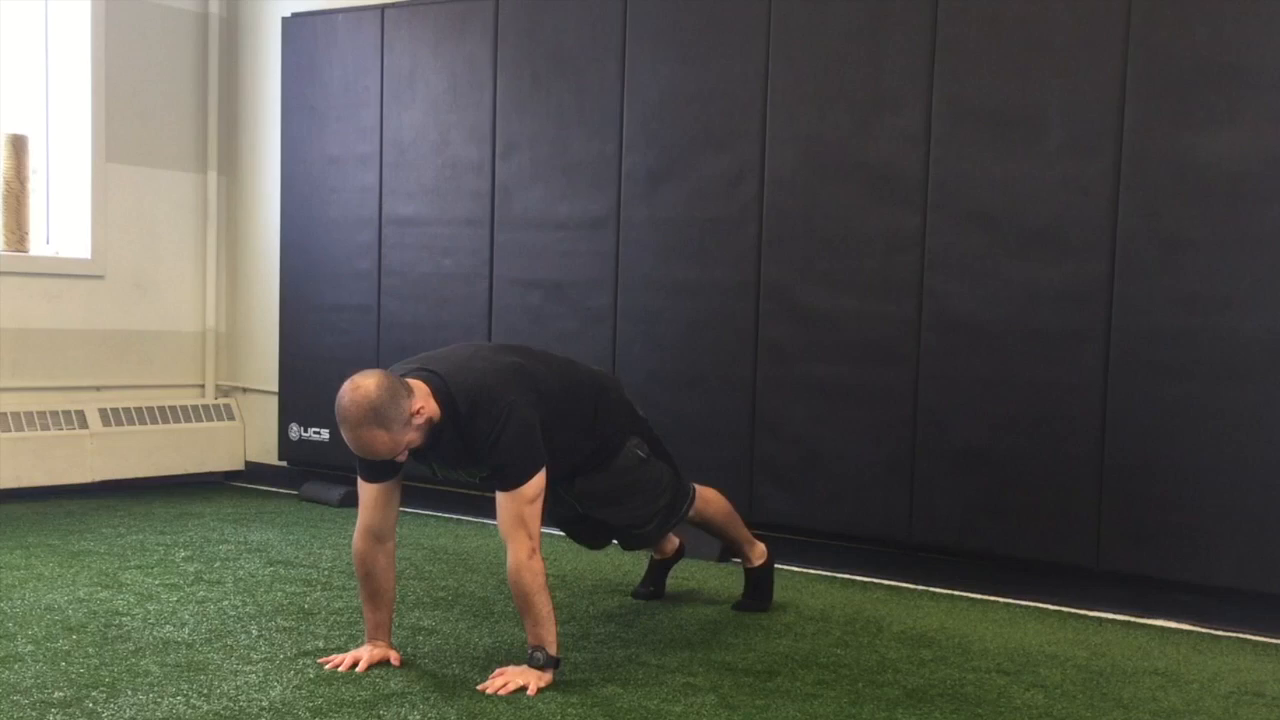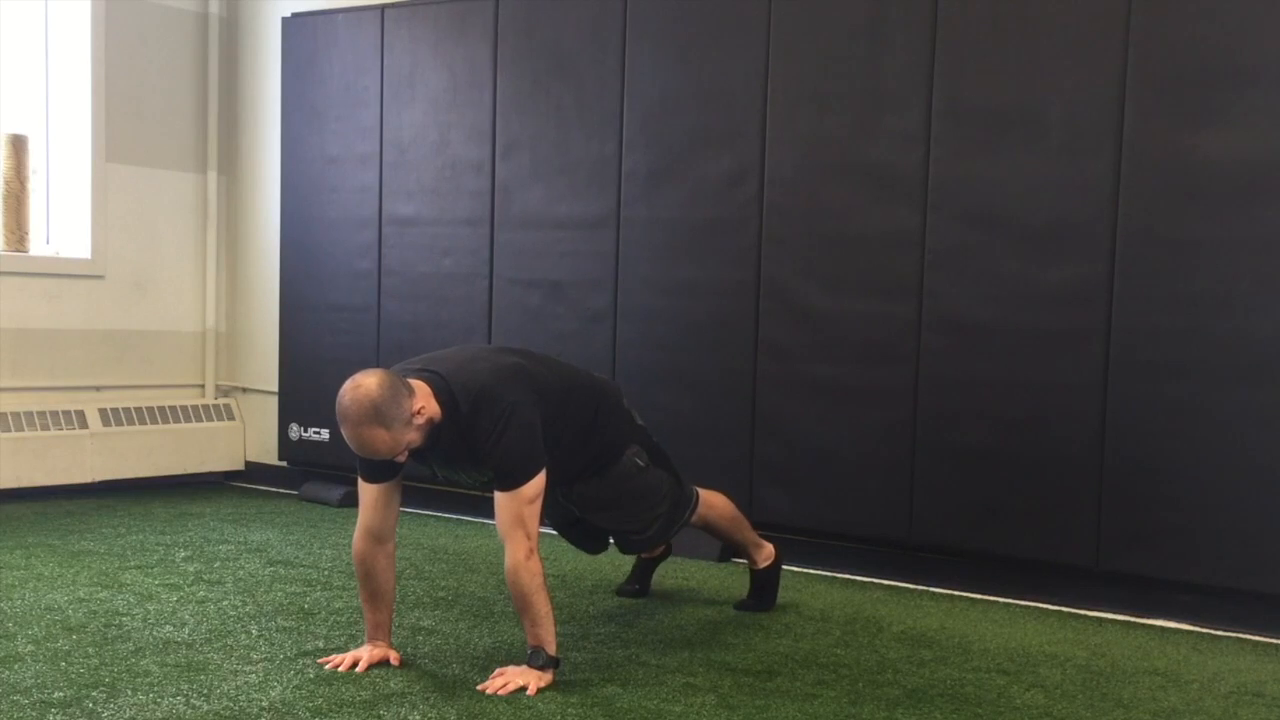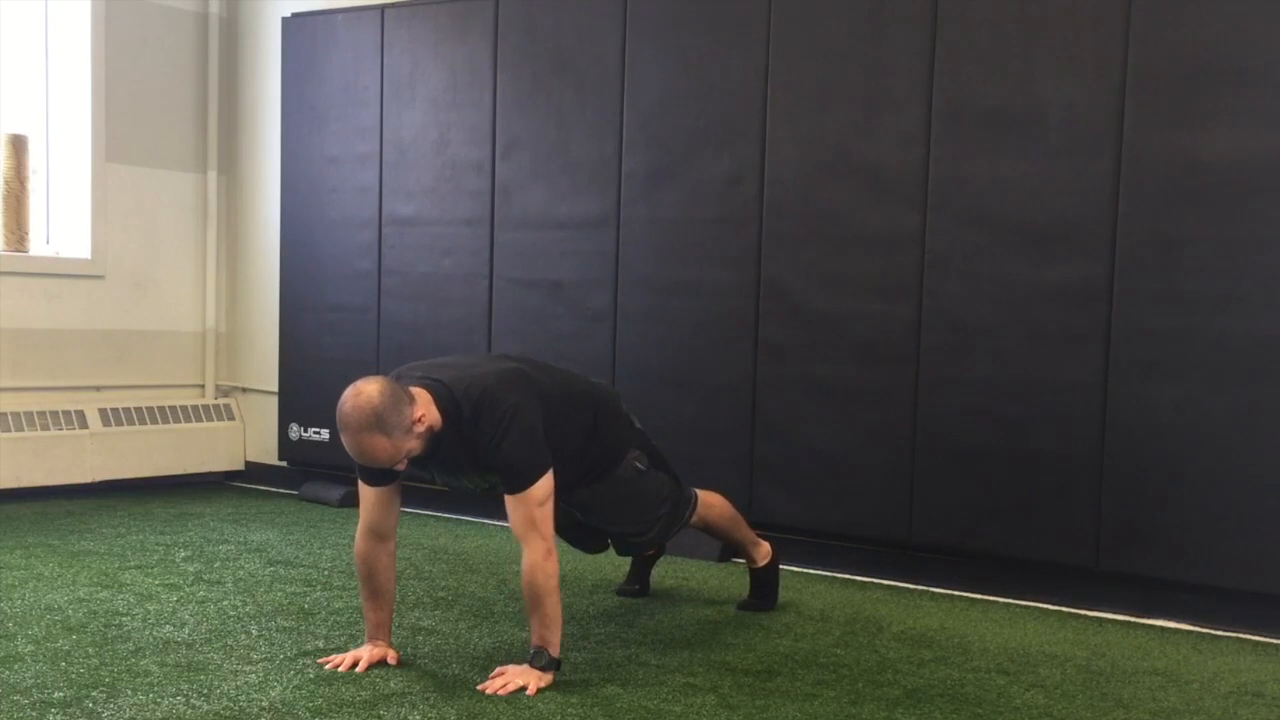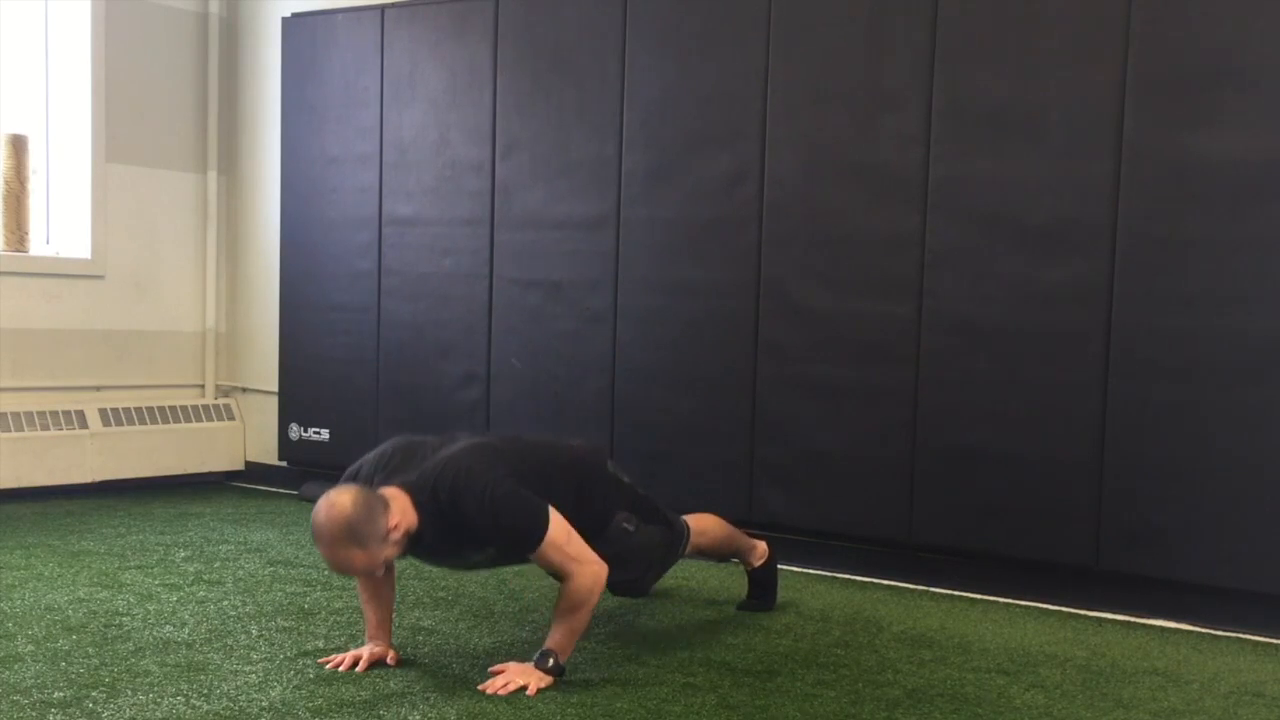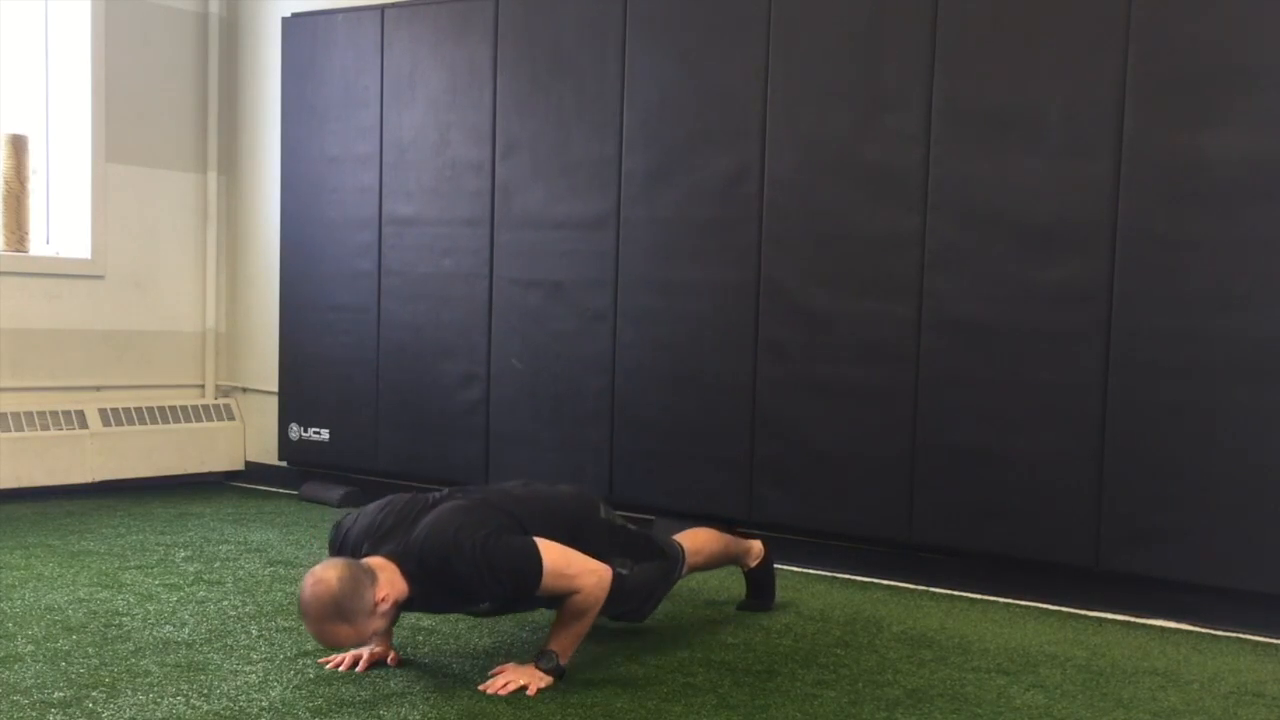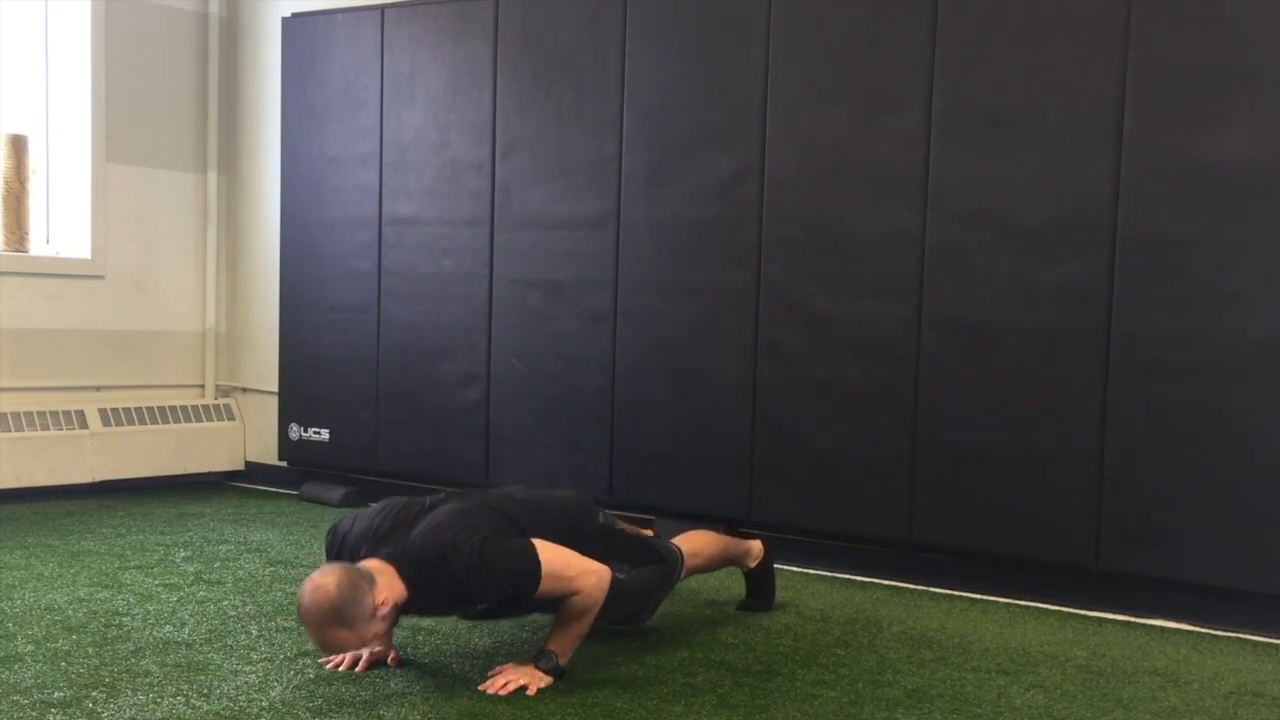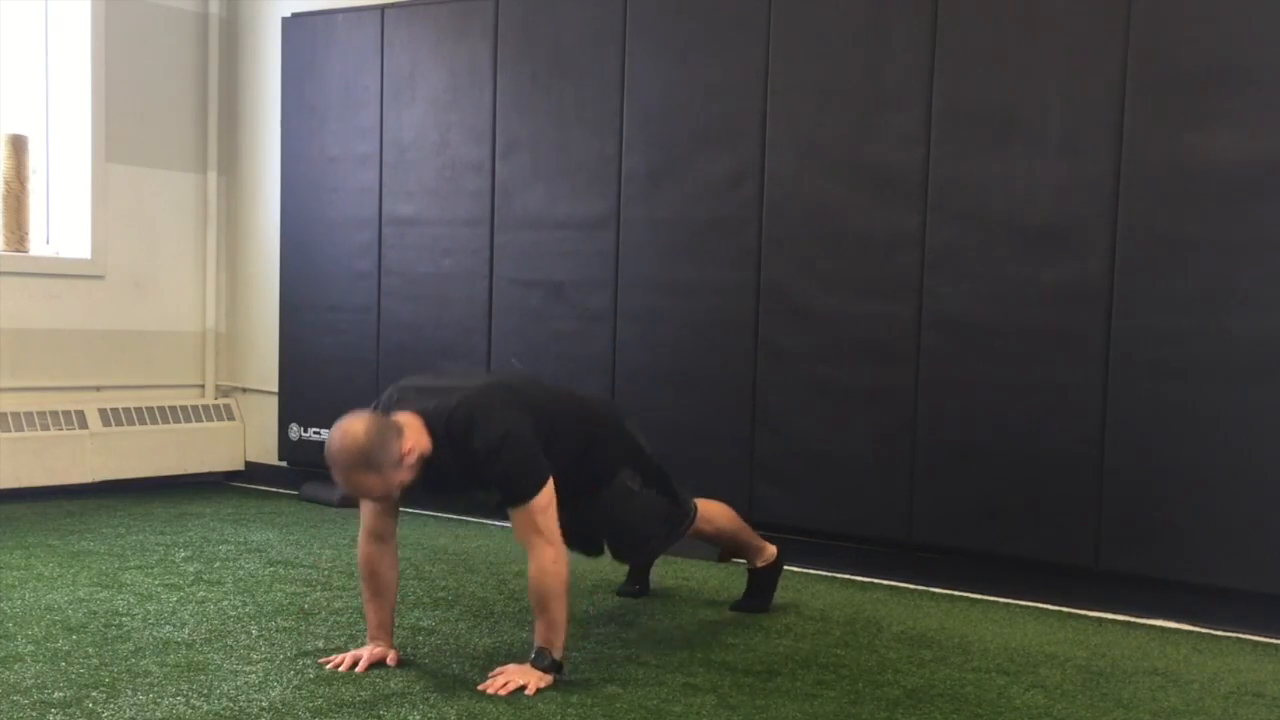
dt=0.4s
person 1, frame 1
left shoulder: (495, 408)
right shoulder: (380, 411)
left elbow: (523, 546)
right elbow: (374, 534)
left wrist: (542, 661)
right wrist: (377, 639)
left hip: (599, 429)
right hip: (549, 453)
left knee: (674, 503)
right knee: (598, 533)
left ankle: (754, 556)
right ankle: (666, 553)
person 1, frame 2
left shoulder: (495, 408)
right shoulder: (380, 412)
left elbow: (520, 548)
right elbow: (373, 536)
left wrist: (541, 662)
right wrist: (377, 641)
left hip: (598, 434)
right hip: (546, 457)
left knee: (679, 509)
right knee: (592, 538)
left ankle: (761, 558)
right ankle: (651, 553)
person 1, frame 3
left shoulder: (497, 415)
right shoulder: (381, 422)
left elbow: (536, 547)
right elbow: (375, 534)
left wrist: (542, 662)
right wrist: (377, 637)
left hip: (597, 439)
right hip: (547, 461)
left knee: (678, 510)
right knee: (591, 535)
left ankle: (759, 556)
right ankle: (645, 556)
person 1, frame 4
left shoulder: (476, 497)
right shoulder: (360, 489)
left elbow: (588, 570)
right elbow: (371, 559)
left wrist: (546, 664)
right wrist: (378, 636)
left hip: (585, 492)
right hip: (543, 503)
left knee: (674, 540)
left ankle: (756, 555)
right ankle: (659, 568)
person 1, frame 5
left shoulder: (462, 556)
right shoulder: (350, 542)
left elbow: (594, 578)
left wrist: (547, 665)
right wrist: (375, 641)
left hip: (576, 532)
right hip: (530, 521)
left knee: (673, 559)
left ankle: (750, 554)
right ankle: (639, 530)
person 1, frame 6
left shoulder: (465, 556)
right shoulder: (351, 546)
left elbow: (596, 579)
left wrist: (546, 664)
right wrist: (378, 643)
left hip: (575, 544)
right hip: (530, 531)
left knee: (669, 564)
left ankle: (751, 554)
right ankle: (640, 533)
person 1, frame 7
left shoulder: (494, 436)
right shoulder: (379, 433)
left elbow: (547, 551)
right elbow: (376, 541)
left wrist: (545, 662)
right wrist: (379, 640)
left hip: (593, 450)
right hip: (550, 465)
left knee: (675, 521)
right knee: (605, 538)
left ankle: (763, 559)
right ankle: (641, 559)
